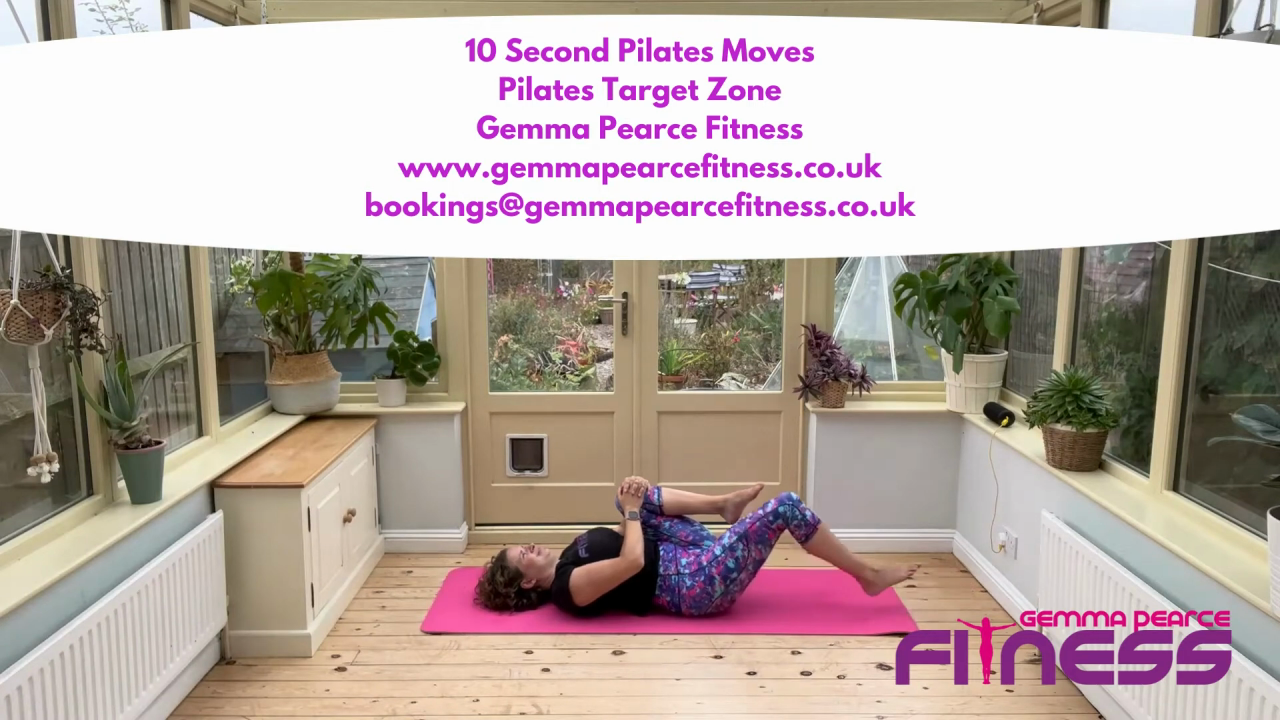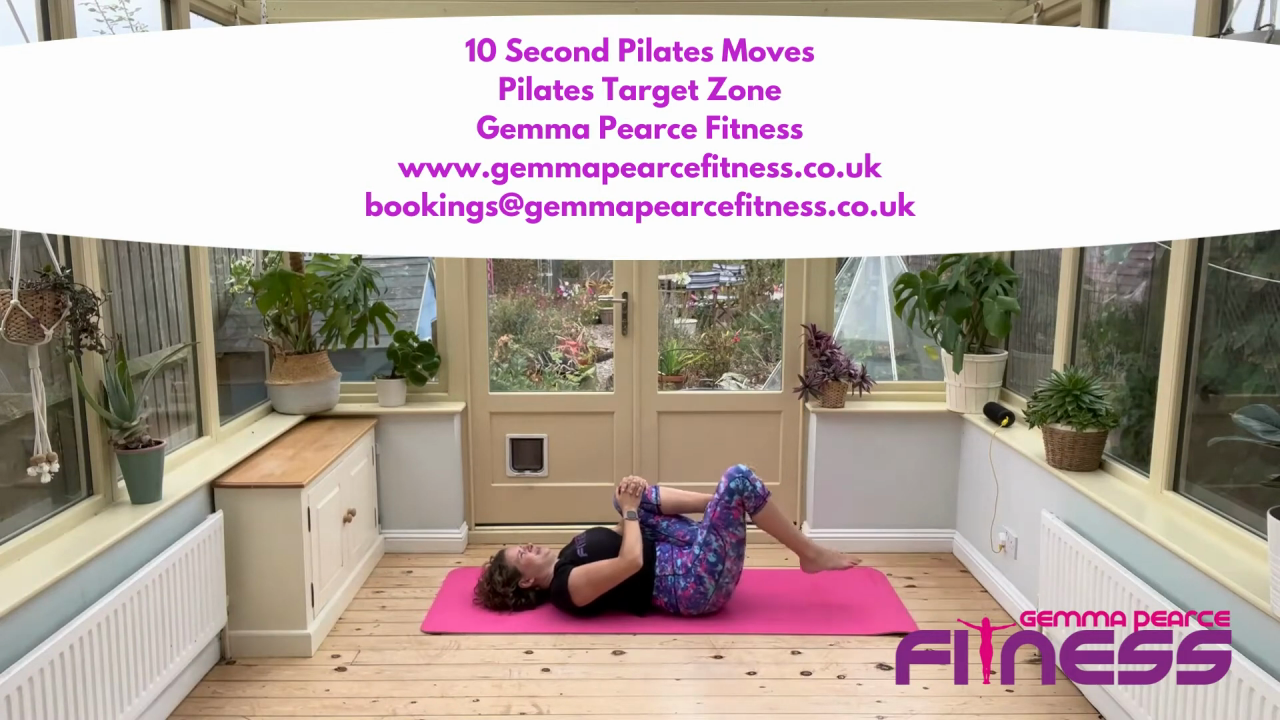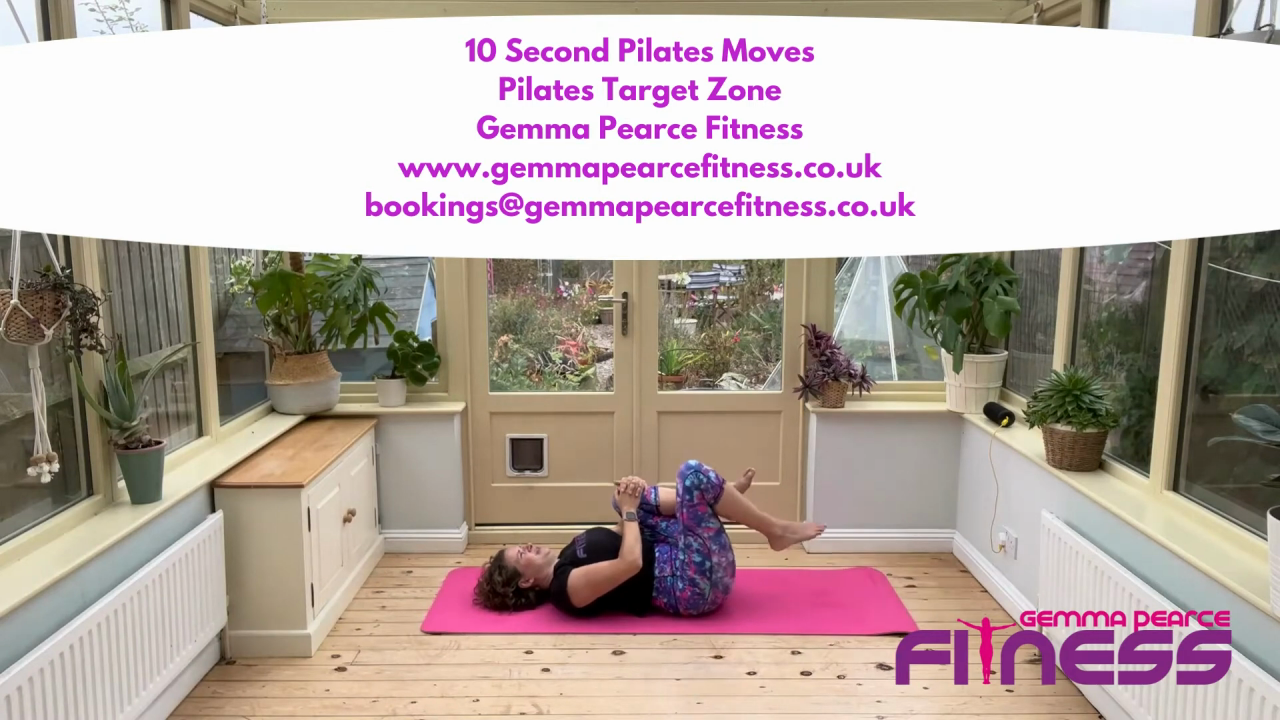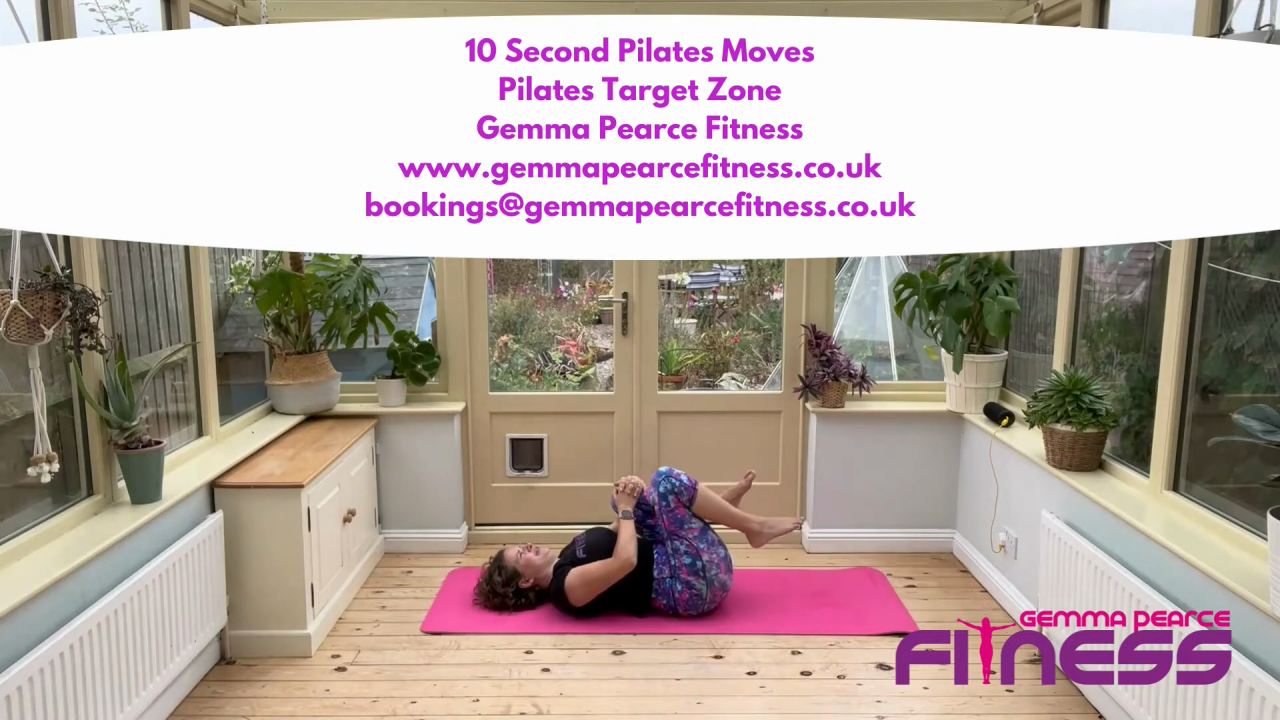
dt=0.3s
person 1, frame 1
left shoulder: (567, 561)
right shoulder: (570, 587)
left elbow: (621, 540)
right elbow: (633, 561)
left wrist: (633, 504)
right wrist: (632, 511)
left hip: (687, 558)
right hip: (696, 585)
left knee: (642, 498)
right knee: (786, 506)
left ankle: (723, 503)
right ankle: (868, 575)
person 1, frame 2
left shoulder: (566, 558)
right shoulder: (568, 587)
left elbow: (620, 538)
right elbow: (631, 562)
left wrist: (630, 505)
right wrist: (629, 510)
left hip: (682, 559)
right hip: (695, 586)
left knee: (638, 498)
right knee: (739, 477)
left ankle: (731, 501)
right ankle: (808, 554)
person 1, frame 3
left shoulder: (567, 559)
right shoulder: (569, 587)
left elbow: (618, 539)
right elbow: (630, 563)
left wrist: (630, 503)
right wrist: (629, 510)
left hip: (672, 560)
right hip: (693, 587)
left knee: (634, 497)
right knee: (693, 473)
left ankle: (723, 501)
right ankle: (777, 531)
person 1, frame 4
left shoulder: (567, 558)
right shoulder: (567, 588)
left elbow: (619, 534)
right elbow: (625, 561)
left wrist: (629, 501)
right wrist: (627, 508)
right hip: (695, 588)
left knee: (641, 492)
right knee: (666, 480)
left ankle: (722, 505)
right ankle: (754, 526)
